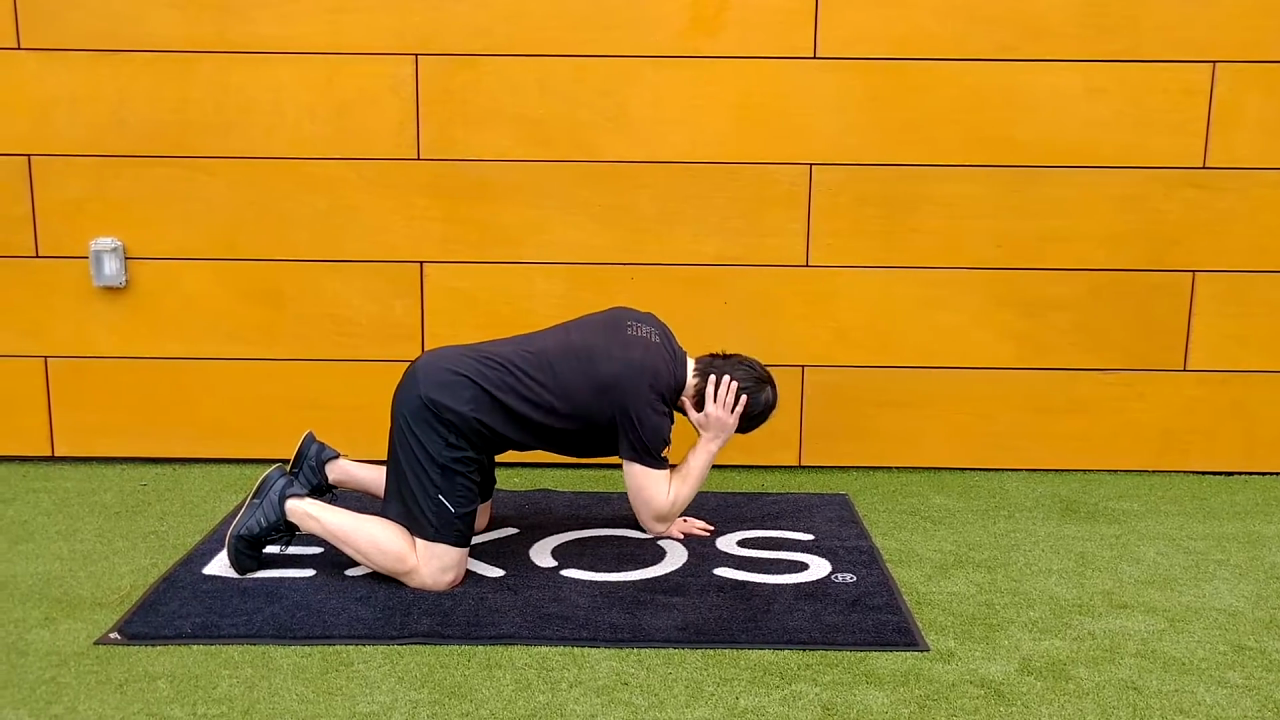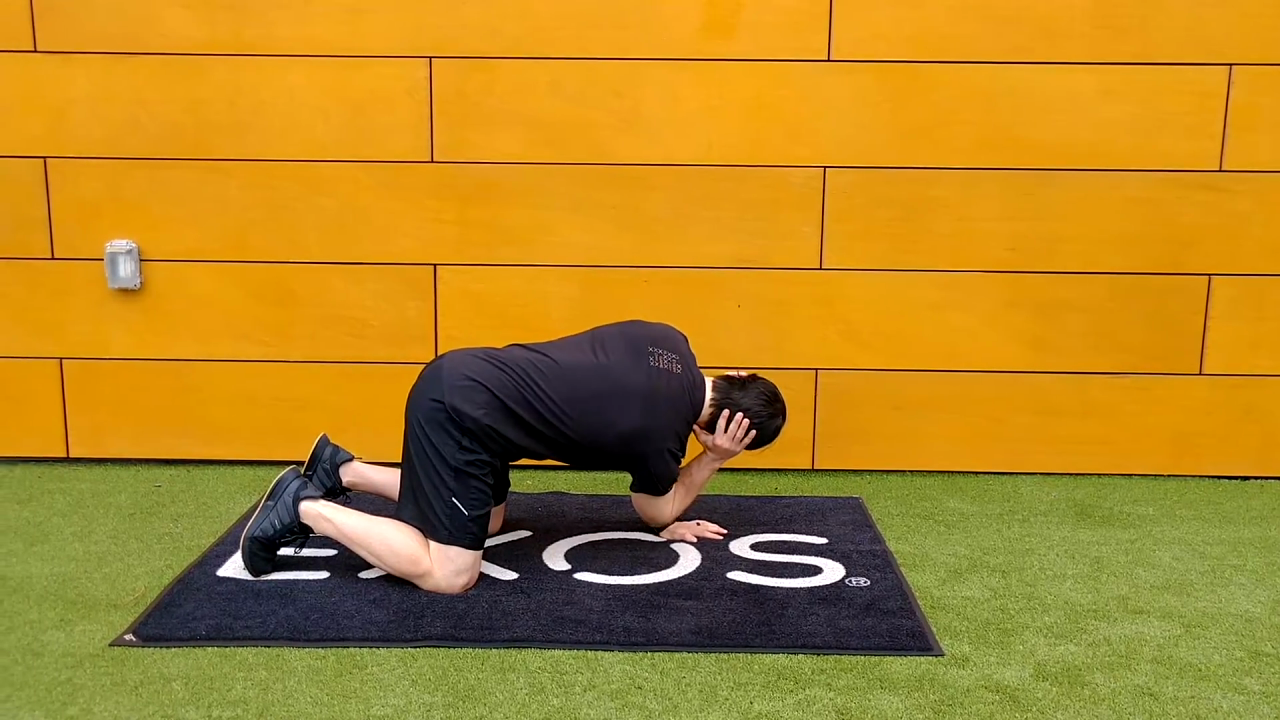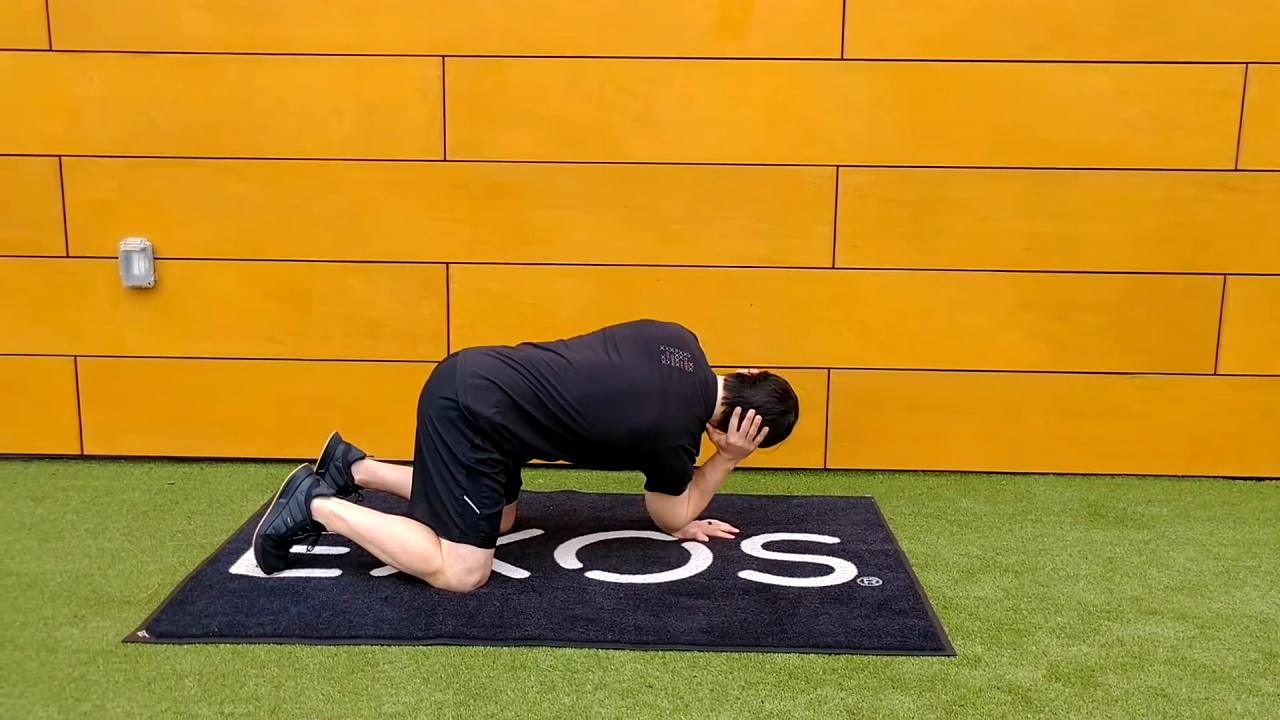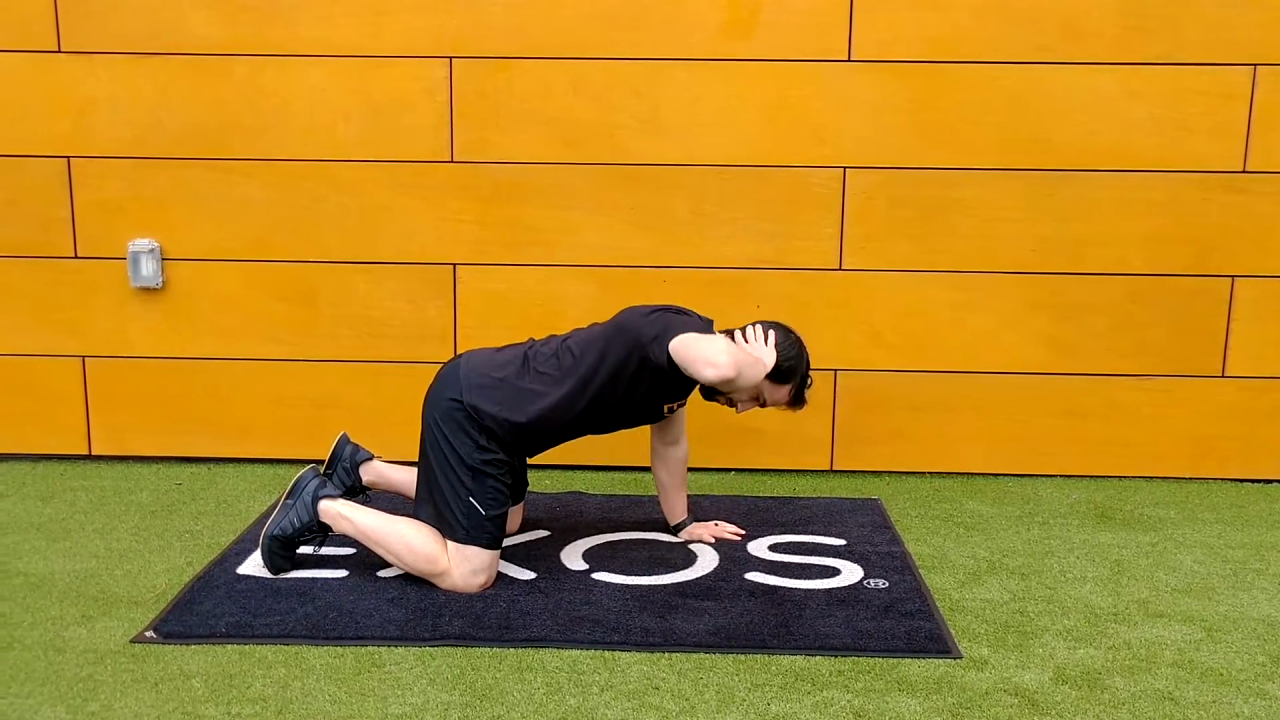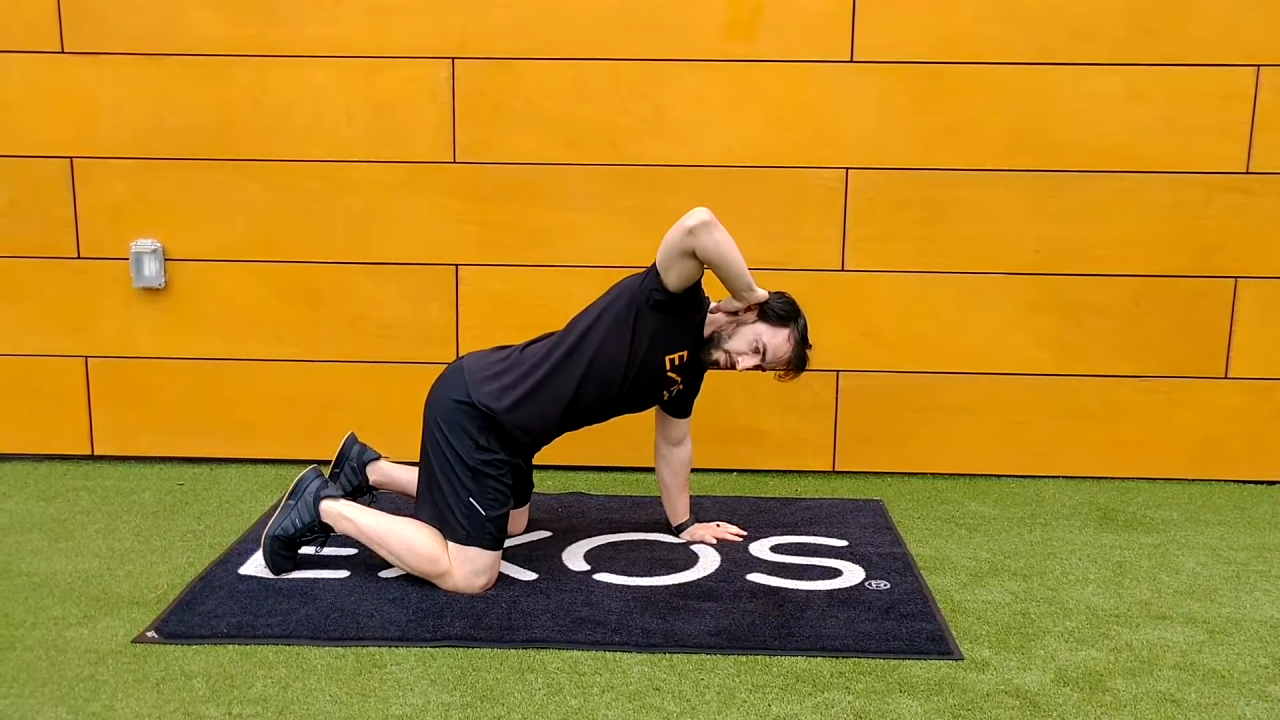
dt=0.7s
person 1, frame 1
left shoulder: (652, 335)
right shoulder: (645, 398)
right elbow: (655, 516)
left wrist: (663, 515)
right wrist: (711, 443)
left hip: (445, 383)
right hip: (443, 408)
left knee: (473, 518)
right knee: (435, 571)
left ankle: (326, 467)
right ankle: (289, 504)
person 1, frame 2
left shoulder: (670, 345)
right shoulder: (660, 432)
right elbow: (657, 512)
left wrist: (673, 522)
right wrist: (714, 461)
left hip: (459, 380)
right hip: (459, 414)
left knee: (487, 520)
right knee: (450, 574)
left ankle: (341, 469)
right ankle: (304, 506)
person 1, frame 3
left shoulder: (681, 346)
right shoulder: (676, 425)
right elbow: (668, 518)
left wrist: (684, 517)
right wrist: (727, 459)
left hip: (473, 380)
right hip: (469, 412)
left knee: (499, 518)
right knee: (461, 572)
left ankle: (351, 466)
right ankle: (316, 504)
person 1, frame 4
left shoulder: (685, 352)
right shoulder: (679, 330)
left elbow: (669, 437)
right elbow: (721, 366)
left wrist: (681, 522)
right wrist: (758, 365)
left hip: (484, 396)
right hip: (470, 409)
left knee: (505, 522)
right knee: (468, 573)
left ankle: (361, 469)
right ankle: (323, 507)
person 1, frame 5
left shoulder: (691, 365)
right shoulder: (672, 306)
left elbow: (673, 442)
right elbow: (698, 226)
left wrist: (683, 522)
right wrist: (750, 294)
left hip: (496, 415)
right hip: (473, 408)
left knee: (510, 523)
right knee: (470, 574)
left ankle: (367, 468)
right ankle: (324, 505)
